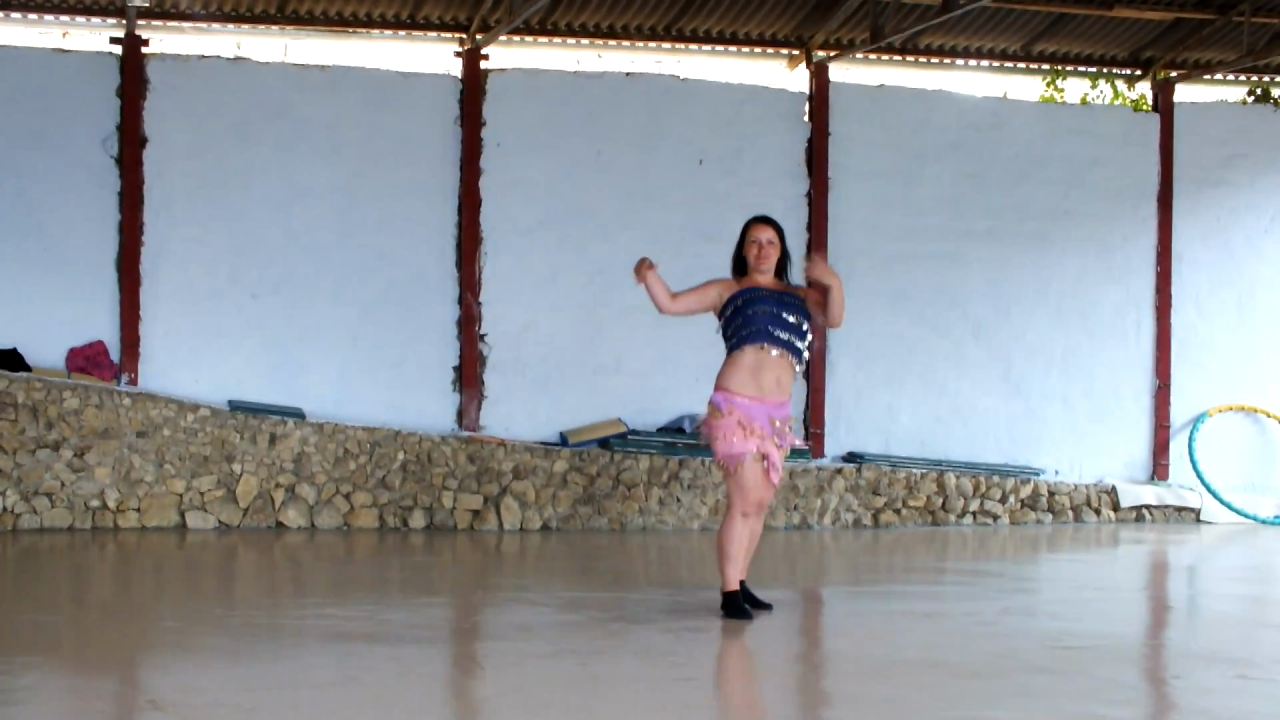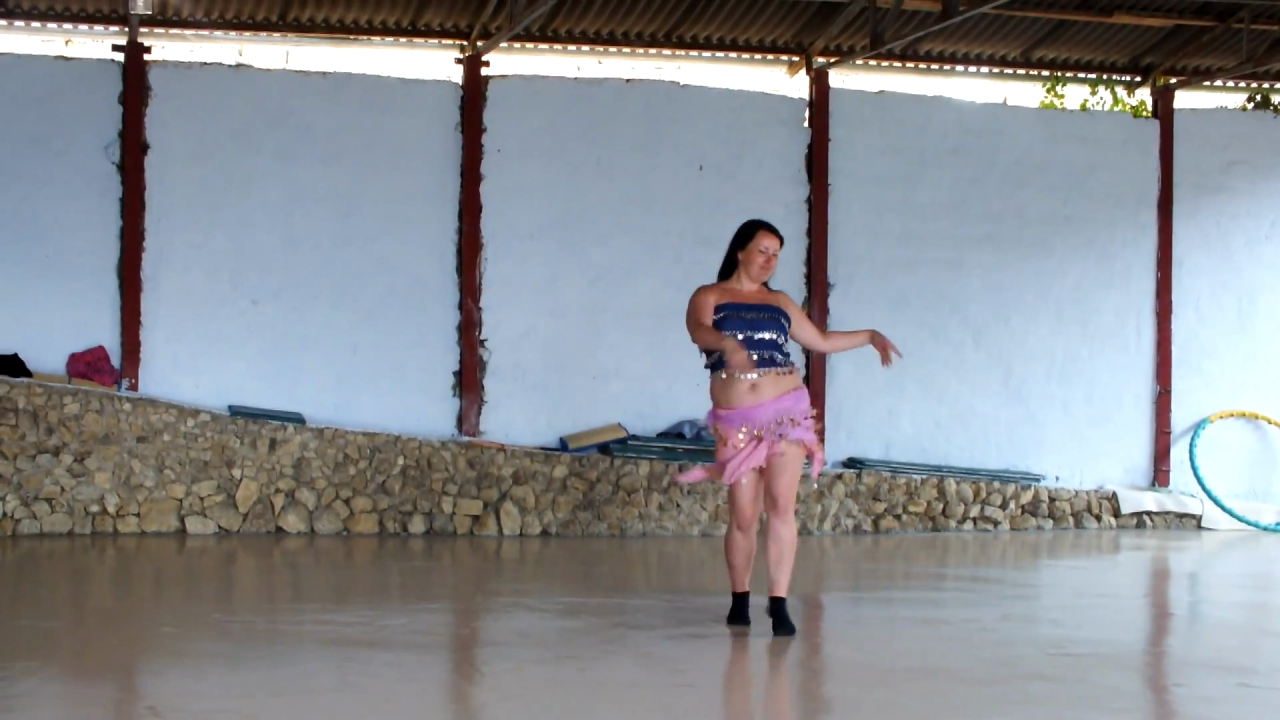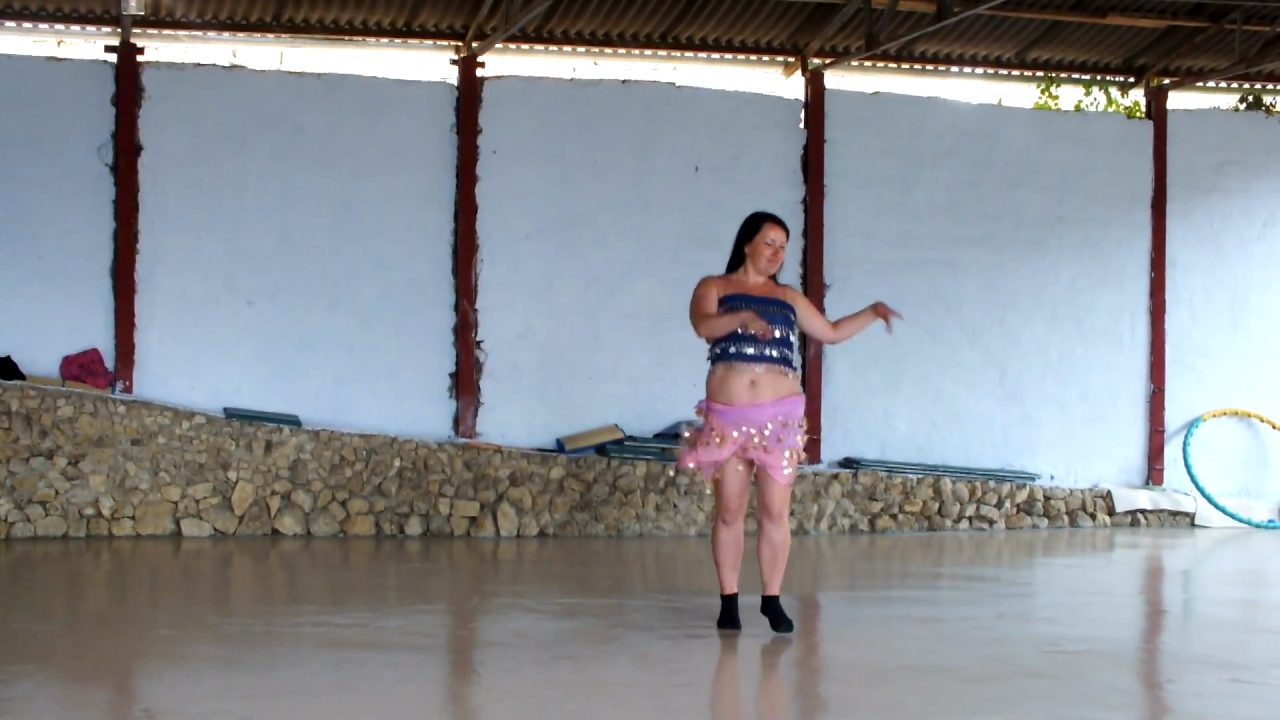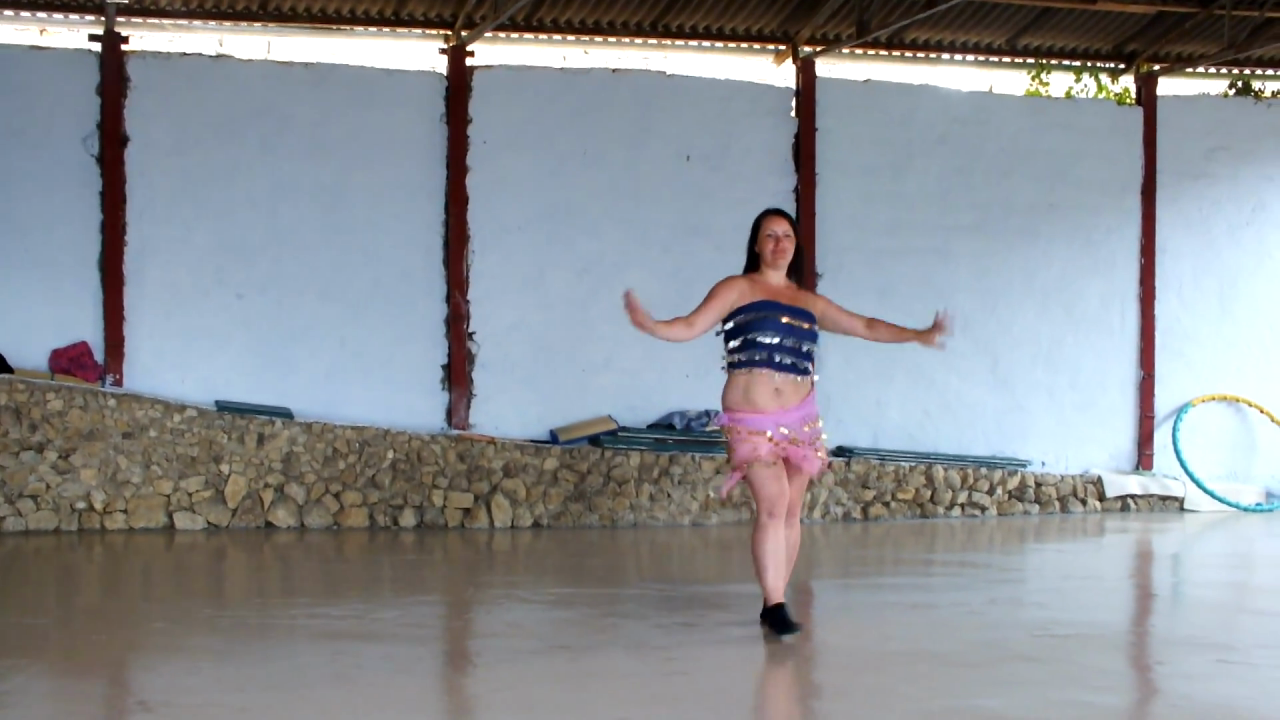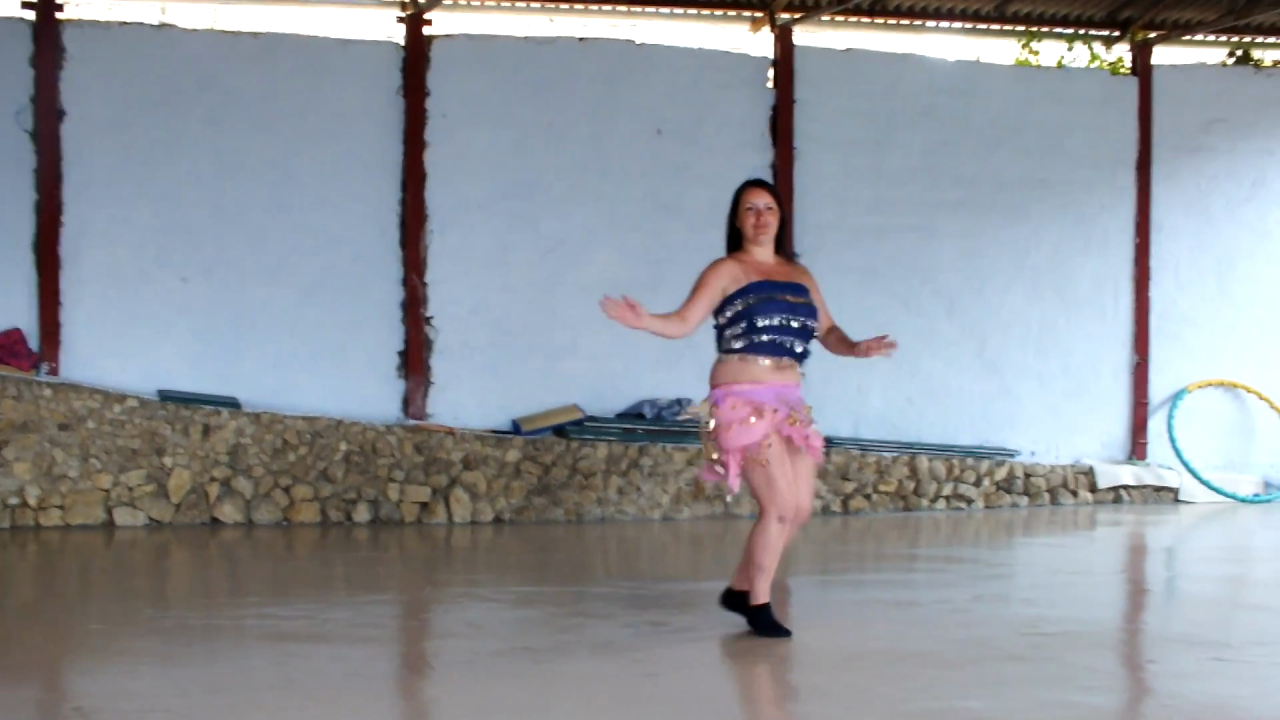
dt=0.5s
person 1, frame 1
left shoulder: (800, 294)
right shoulder: (726, 288)
left elbow: (833, 318)
right elbow: (671, 303)
left wrist: (831, 283)
right wrist: (649, 275)
left hip: (775, 413)
right hip: (735, 407)
left knee: (759, 503)
right knee: (744, 504)
left ankle: (737, 583)
right ankle: (730, 594)
person 1, frame 2
left shoulder: (779, 302)
right shoulder: (708, 297)
left elbow: (821, 341)
right elbow: (698, 332)
left wrist: (871, 335)
right wrist: (726, 344)
left hip: (787, 414)
right hip: (736, 423)
left knee: (781, 508)
right knee: (743, 518)
left ankle: (779, 603)
right ankle: (740, 598)
person 1, frame 3
left shoulder: (787, 295)
right shoulder: (714, 287)
left elbow: (831, 332)
right elbow: (703, 327)
left wrist: (873, 312)
right wrist: (743, 320)
left hip: (779, 415)
right hip: (727, 417)
left knee: (775, 511)
right knee: (729, 512)
left ankle: (772, 600)
right ankle: (728, 601)
person 1, frame 4
left shoulder: (808, 300)
right shoulder: (734, 290)
left elbow: (864, 327)
right elbow: (688, 329)
left wrist: (920, 335)
right wrist: (647, 323)
left hip: (796, 418)
right hip: (749, 424)
left knee: (791, 513)
right knee: (771, 508)
left ankle: (772, 604)
right ankle: (776, 607)
person 1, frame 5
left shoulder: (800, 276)
right shoulder: (726, 271)
left elbow: (827, 331)
right elbow: (682, 323)
left wrist: (858, 348)
right wrist: (641, 319)
left hip: (789, 405)
right hip: (741, 402)
left knee: (799, 510)
right knee: (782, 507)
left ankle: (739, 590)
right ankle: (759, 607)
